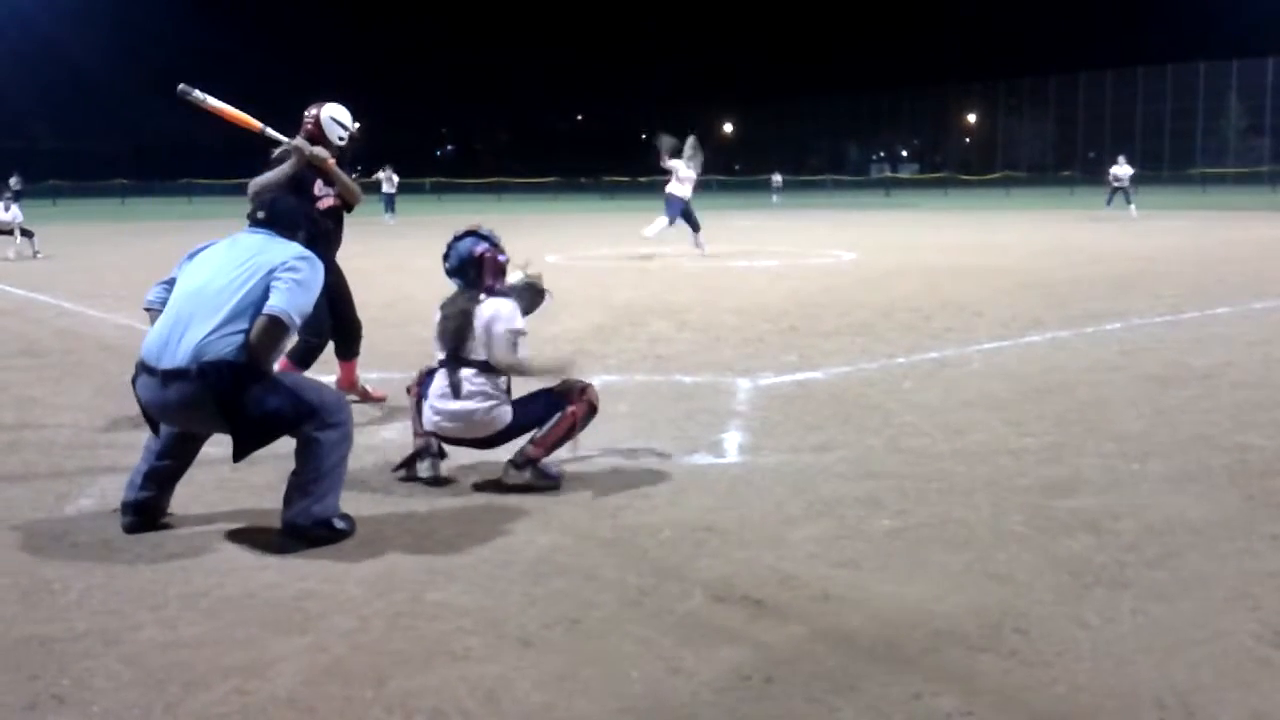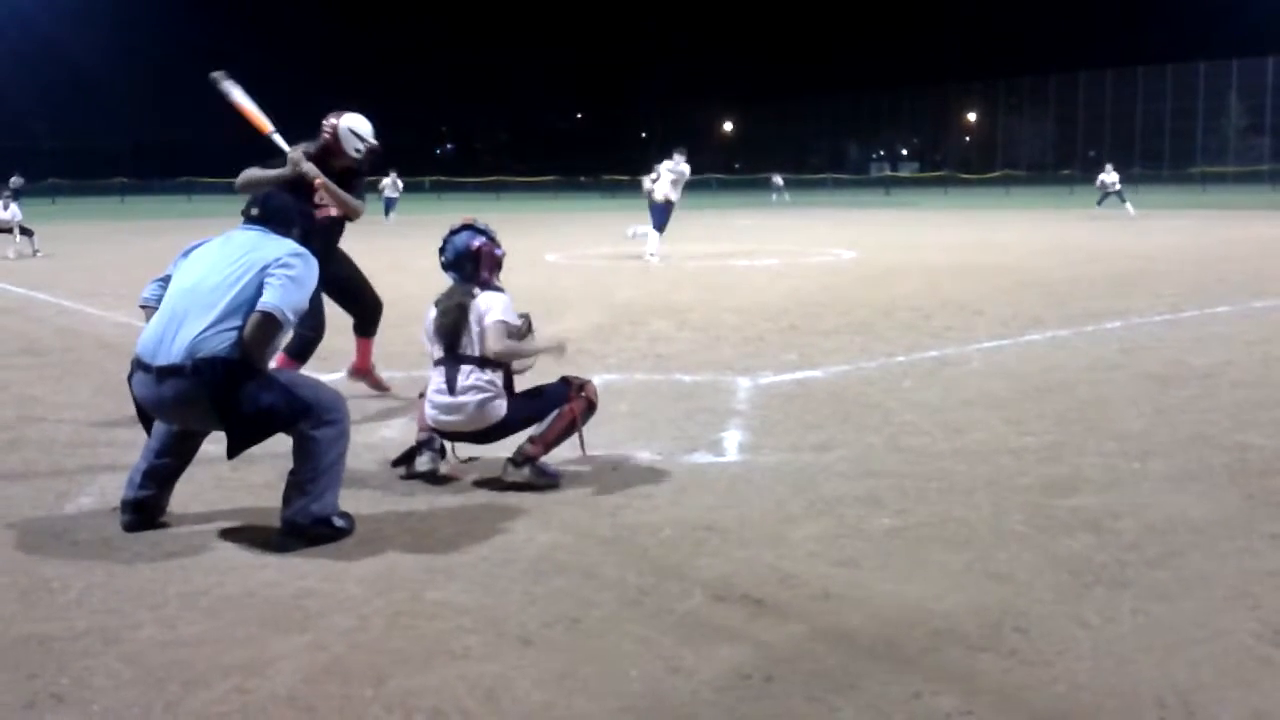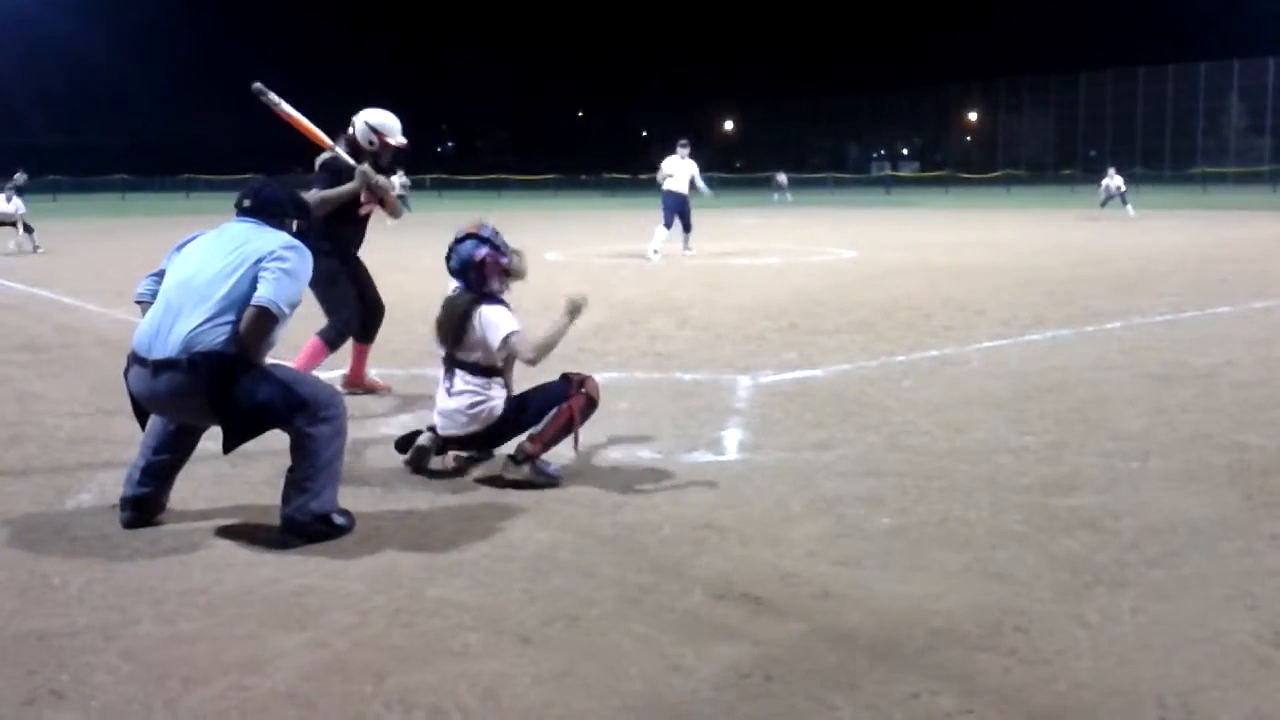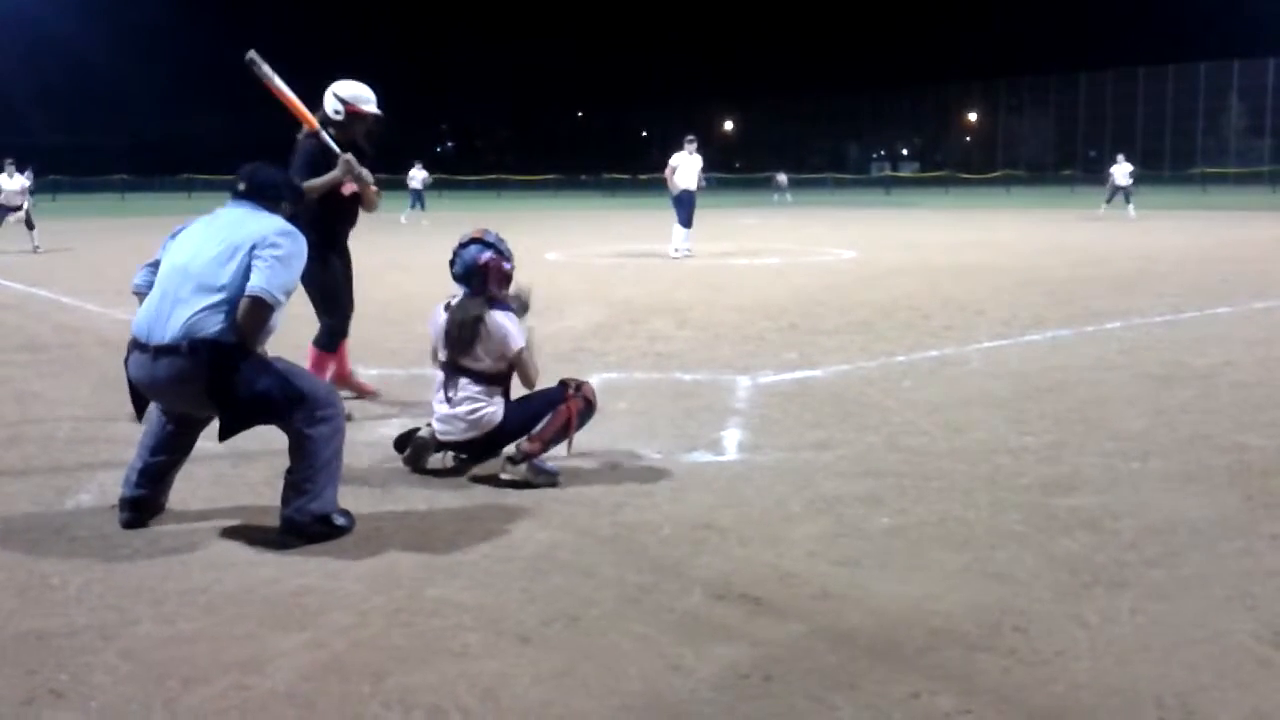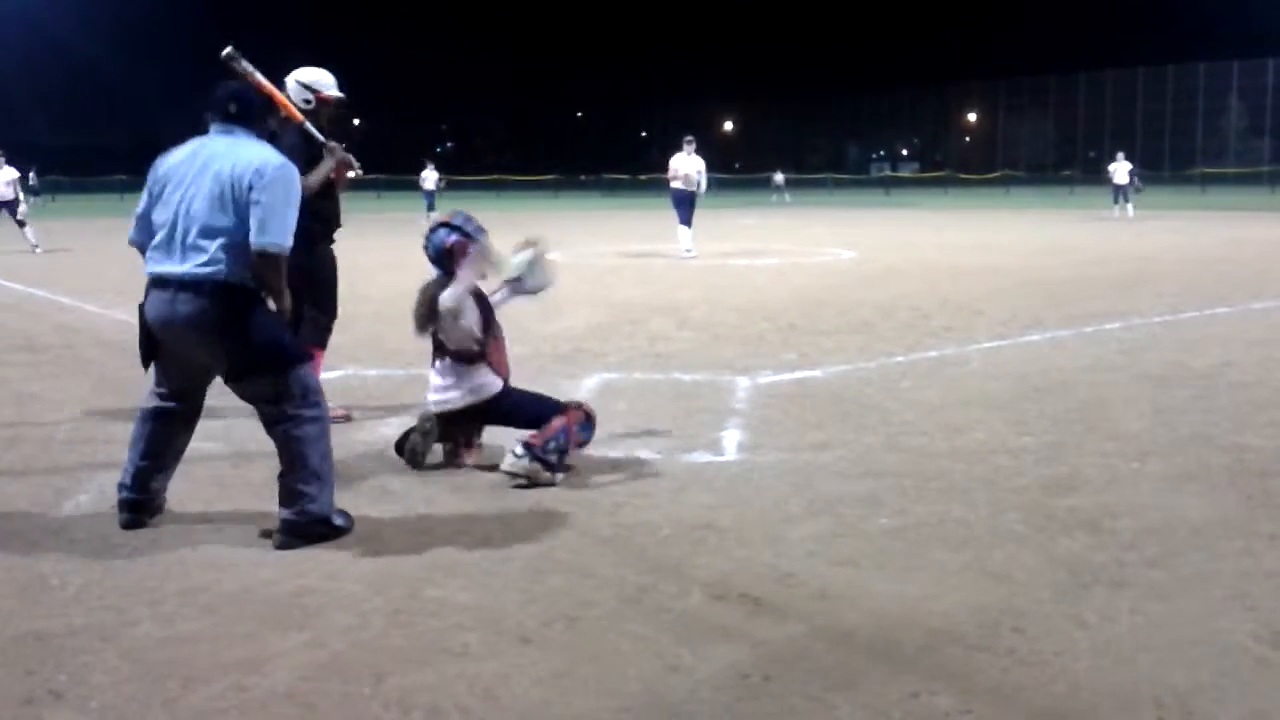
dt=0.4s
person 1, frame 1
left shoulder: (208, 249)
right shoulder: (299, 258)
left elbow: (155, 302)
right elbow: (275, 321)
right wrist: (254, 377)
left hip: (150, 384)
right hip: (209, 385)
left knee: (188, 403)
right knee: (330, 413)
left ankle: (142, 505)
right ankle: (309, 521)
person 1, frame 2
left shoulder: (203, 247)
right shoulder: (293, 255)
left elbow: (151, 298)
right elbow: (267, 317)
right wrist: (251, 373)
left hip: (145, 381)
right hip: (204, 382)
left knee: (187, 398)
right knee: (326, 410)
left ankle: (141, 503)
right ankle: (309, 520)
person 1, frame 3
left shoulder: (197, 240)
right shoulder: (287, 248)
left elbow: (147, 293)
right elbow: (262, 313)
right wrist: (248, 366)
left hip: (142, 376)
right hip: (200, 377)
left knee: (184, 402)
right knee: (323, 406)
left ankle: (140, 500)
right ankle: (309, 517)
person 1, frame 4
left shoulder: (193, 227)
right shoulder: (282, 233)
left elbow: (143, 285)
right elbow: (257, 303)
right wrist: (250, 354)
left hip: (143, 362)
right hip: (200, 362)
left knee: (182, 406)
right knee: (319, 406)
left ankle: (139, 501)
right ankle: (309, 518)
person 1, frame 5
left shoulder: (172, 159)
right shoulder: (270, 164)
left elbow: (142, 237)
right elbow: (268, 252)
right wrist: (281, 299)
left hip: (160, 302)
right hip: (224, 306)
left knee: (168, 402)
right knee: (297, 403)
left ankle: (136, 501)
right ankle: (308, 517)
person 2, frame 1
left shoulder: (332, 165)
right shoulder: (289, 160)
left elbow: (355, 198)
right elbow: (255, 192)
left wrist: (330, 166)
right wrist: (295, 163)
left hip: (325, 262)
left knee: (349, 328)
right knee: (316, 334)
left ankle: (349, 381)
person 2, frame 2
left shoulder: (354, 172)
right shoulder: (304, 162)
left elbow: (356, 211)
right elbow: (243, 183)
left wrist: (322, 182)
right wrist: (286, 173)
left hip: (328, 255)
left knee: (370, 306)
right knee: (310, 330)
left ankle: (364, 368)
person 2, frame 3
left shoulder: (372, 169)
right shoulder: (336, 167)
left elbow: (396, 212)
right elbow: (311, 205)
left wrist: (386, 192)
right wrist: (355, 186)
left hip: (343, 253)
right hip: (319, 253)
left knee: (372, 309)
right knee: (344, 320)
left ankle: (356, 376)
person 2, frame 4
left shoulder: (354, 151)
right shoulder: (312, 148)
left elbow: (370, 206)
left wrist: (365, 183)
right wrist: (337, 175)
left hip: (336, 243)
right hip: (311, 245)
left knee: (341, 311)
right knee: (335, 317)
left ankle: (342, 374)
person 2, frame 5
left shoulder: (304, 136)
right shoulder: (294, 139)
left elbow: (331, 186)
right elbow: (300, 190)
left wrist: (341, 167)
right wrist: (329, 162)
left hip: (294, 238)
right hip: (308, 239)
left knee: (299, 311)
right knee: (321, 314)
person 3, frame 1
left shoulder: (447, 309)
right shoulder: (501, 306)
right elbow: (505, 362)
right wrist: (552, 368)
left hip: (439, 422)
right hip: (487, 425)
left knee: (426, 378)
right knee: (584, 396)
left ankle: (426, 453)
right ankle: (524, 464)
person 3, frame 2
left shoulder: (438, 307)
right shoulder: (494, 299)
right elbow: (497, 349)
right wrist: (543, 347)
left hip: (440, 419)
right hip: (485, 418)
right knee: (583, 392)
left ankle: (427, 447)
right ankle: (523, 462)
person 3, frame 3
left shoulder: (454, 300)
right shoulder: (492, 312)
right elbow: (530, 354)
left wrist: (509, 274)
right wrist: (567, 317)
left hip: (448, 423)
right hip: (481, 423)
right knee: (585, 389)
left ankle: (434, 440)
right ankle: (523, 459)
person 3, frame 4
left shoulder: (445, 310)
right shoulder: (501, 317)
right elbow: (530, 382)
right wrist: (525, 347)
left hip: (446, 427)
right hip: (480, 428)
right knee: (582, 395)
left ankle: (432, 438)
right ankle: (522, 459)
person 3, frame 5
left shoulder: (433, 293)
right shoulder: (453, 296)
left hip: (444, 401)
right hip: (484, 396)
right knee: (580, 420)
left ankle: (438, 429)
right ankle: (527, 453)
